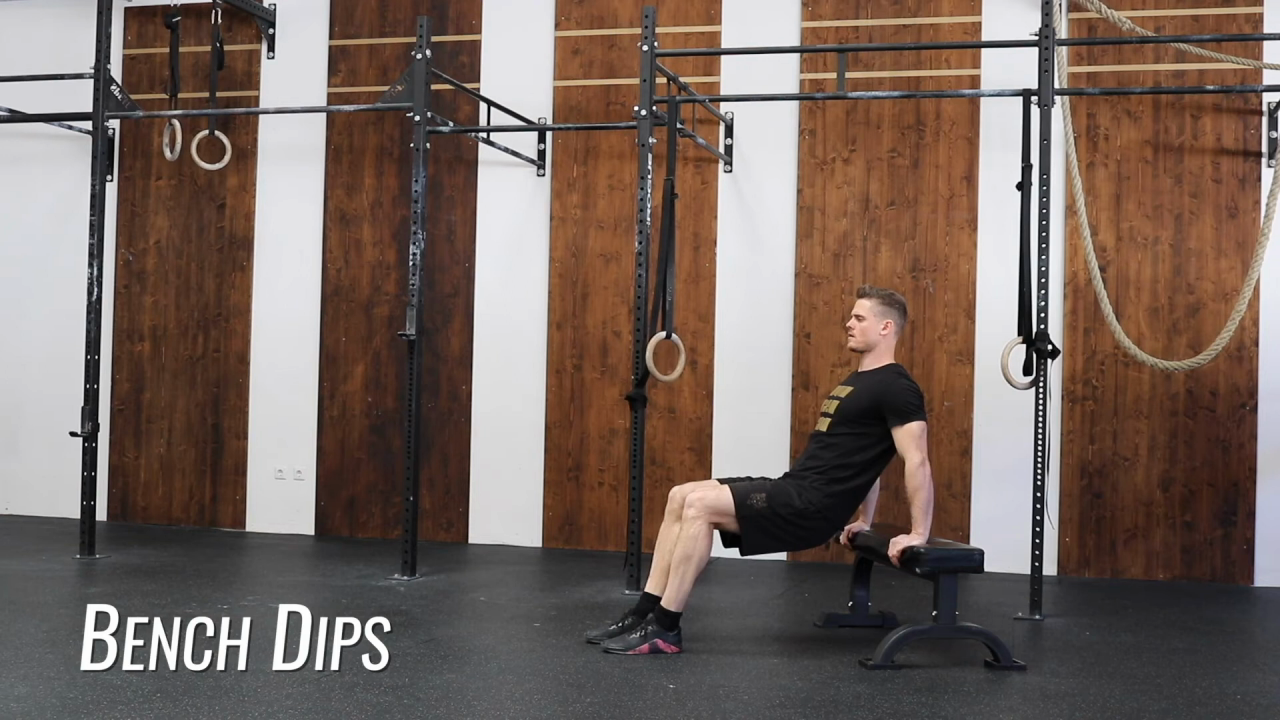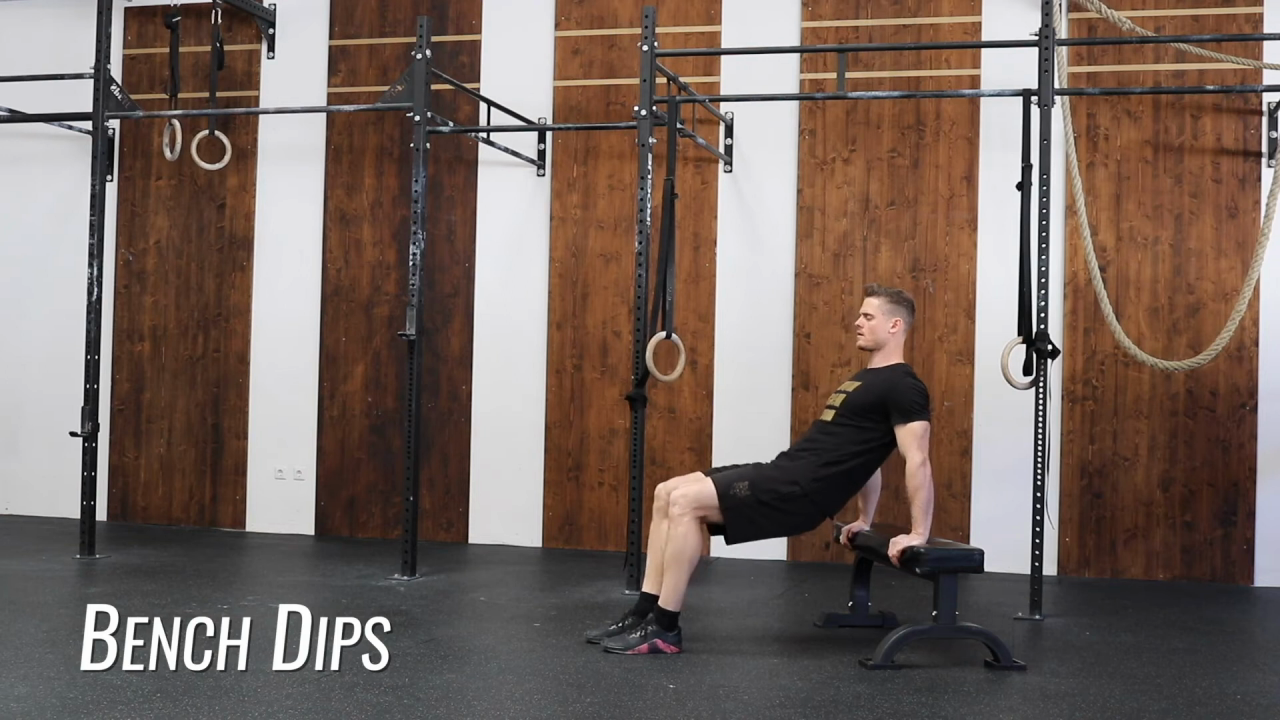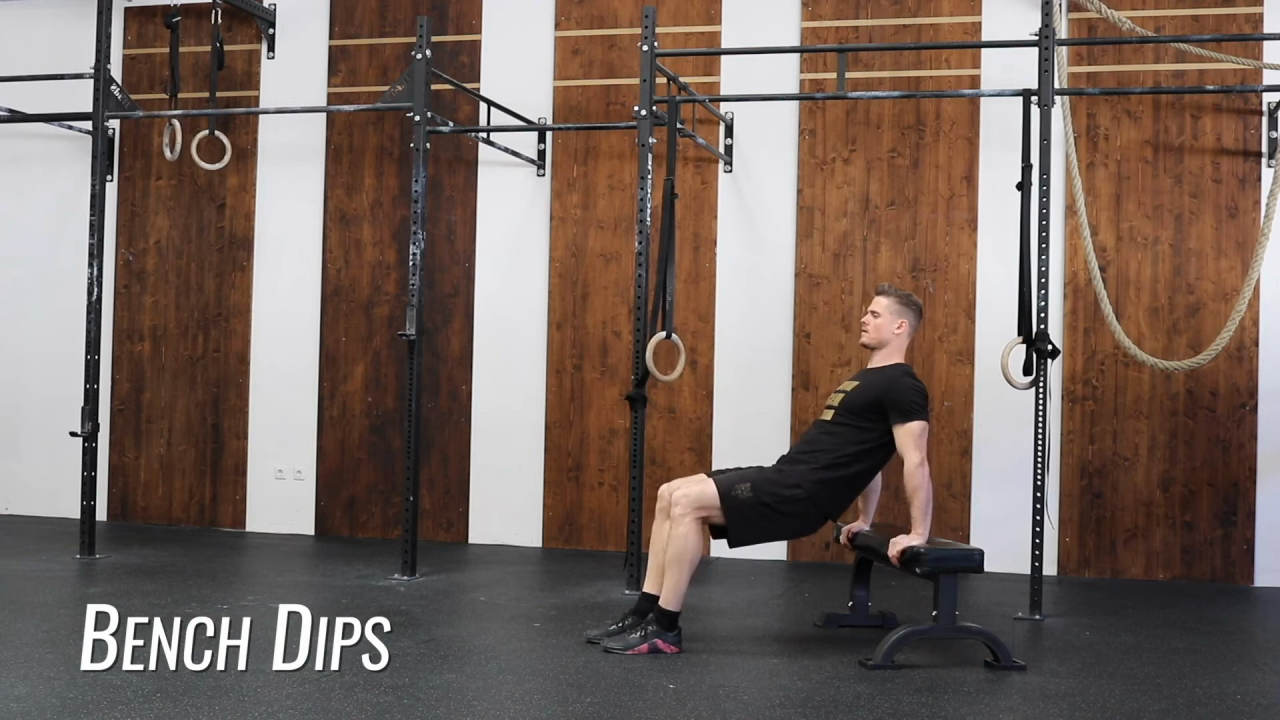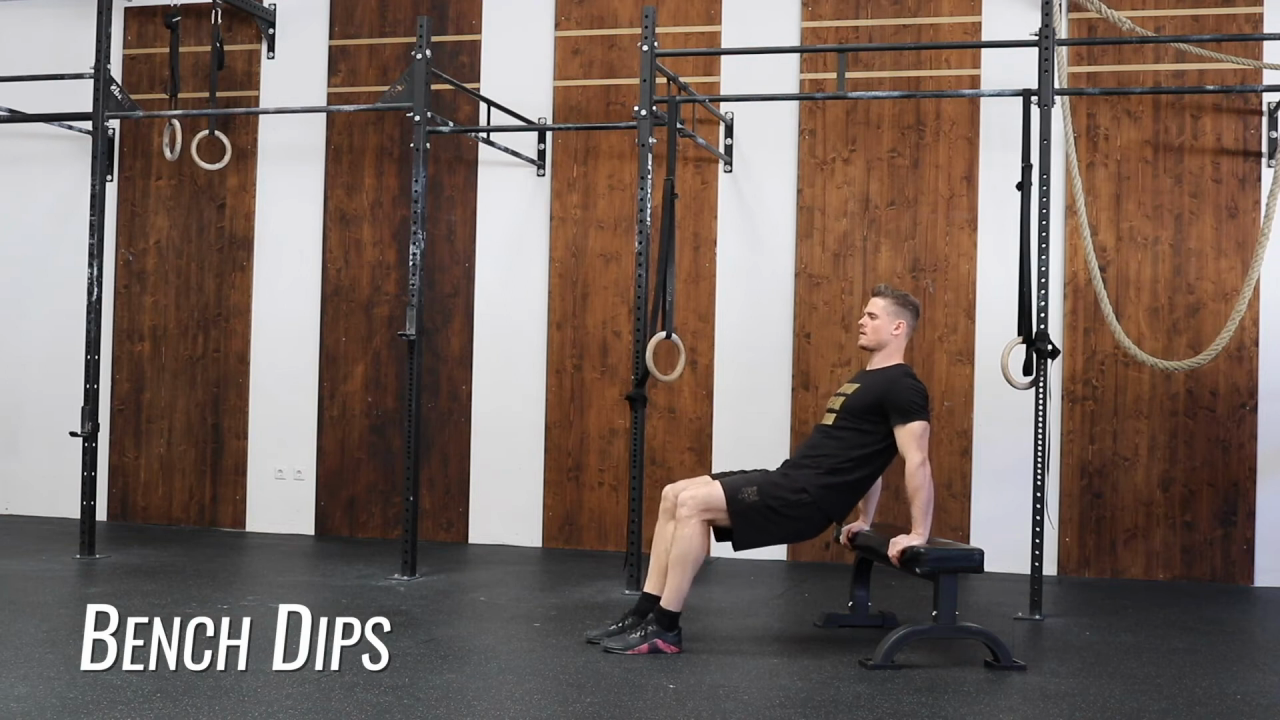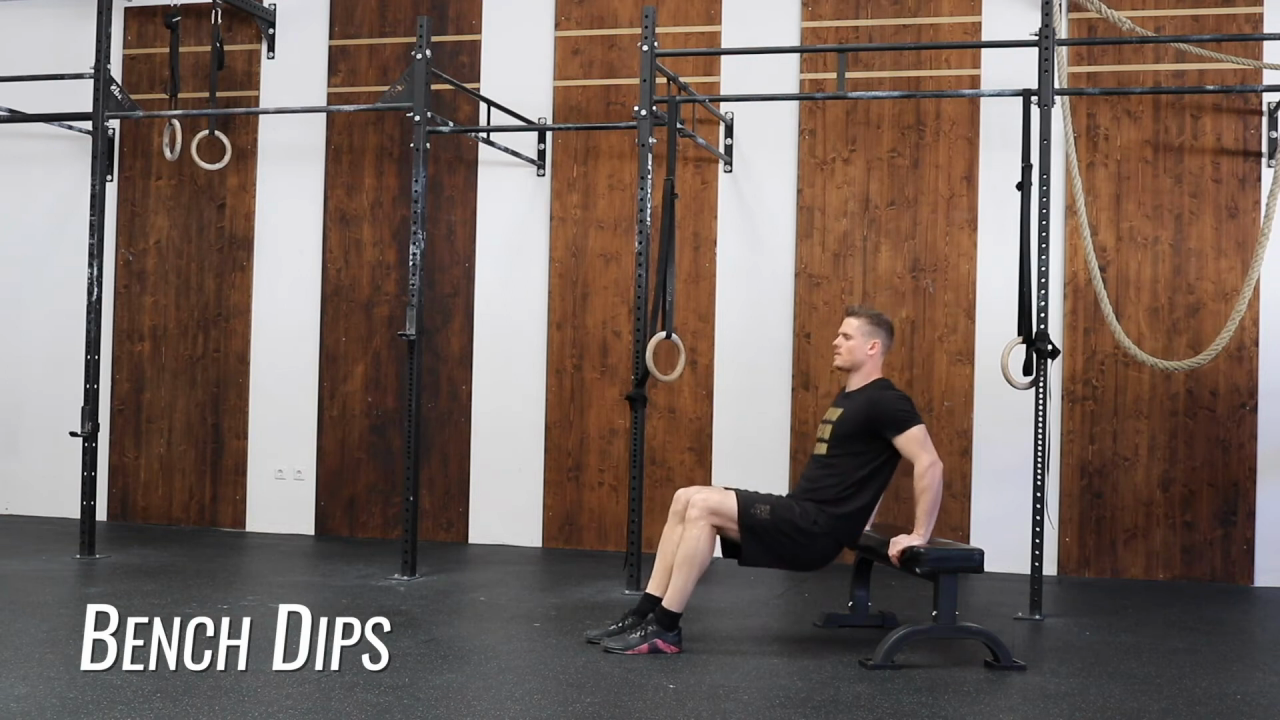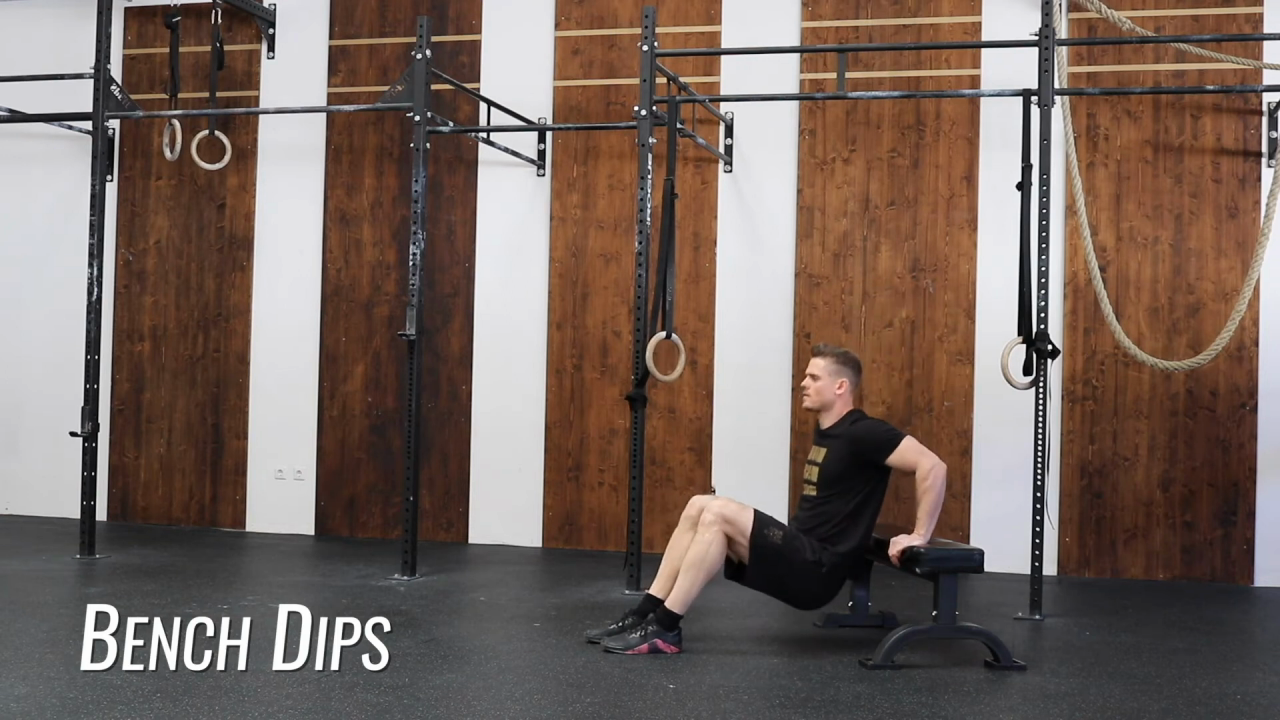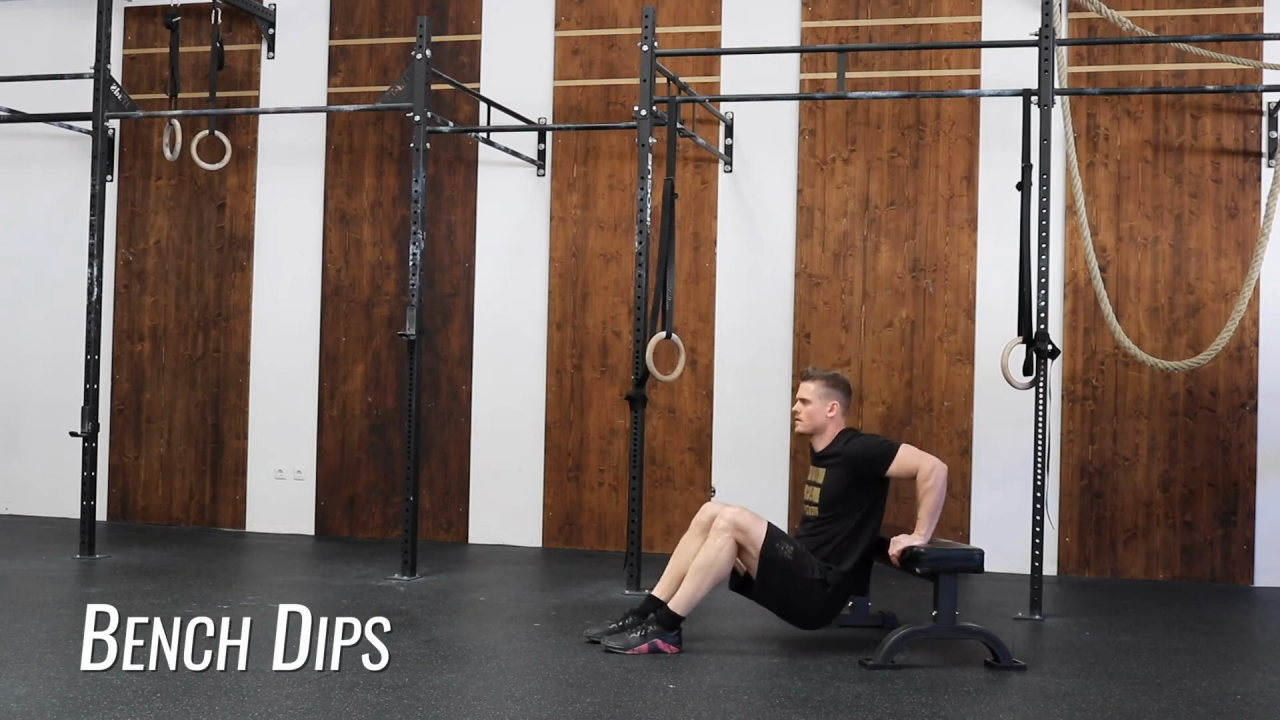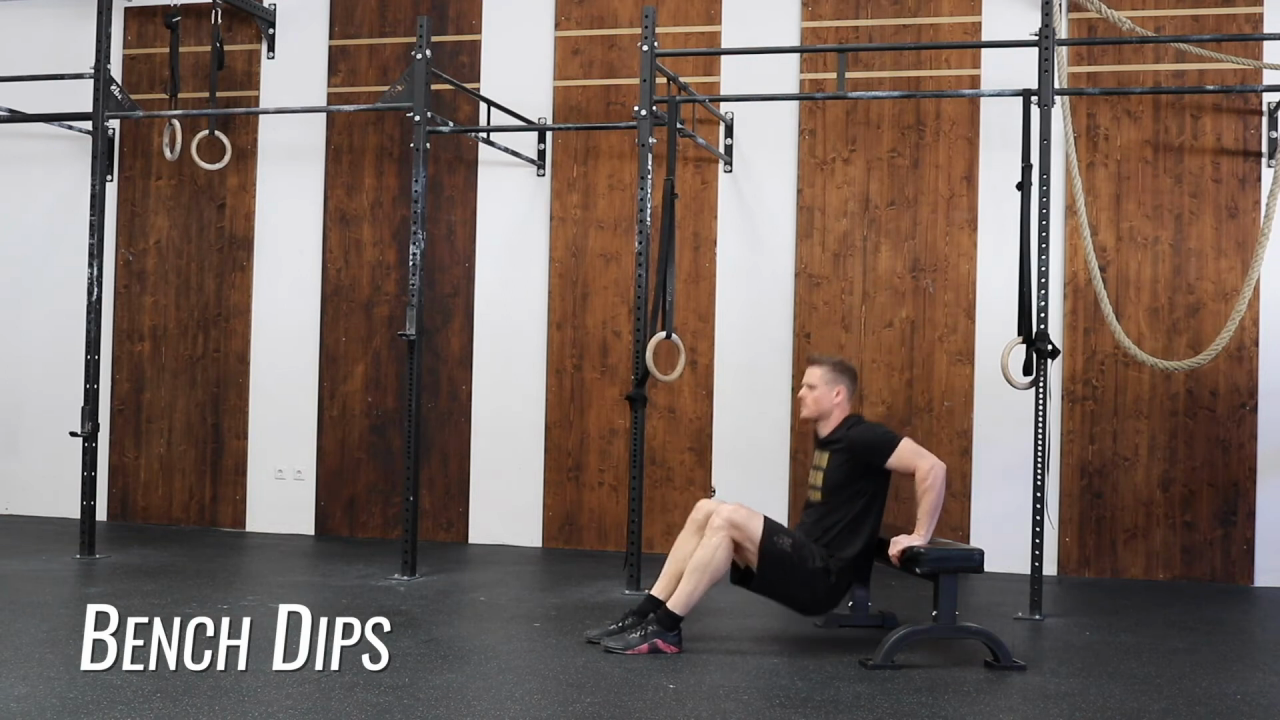
dt=0.5s
person 1, frame 1
left shoulder: (894, 386)
right shoulder: (859, 380)
left elbow: (917, 460)
left wrist: (918, 534)
right wrist: (864, 520)
left hip: (813, 506)
right hip: (795, 491)
left knee: (700, 505)
right knee: (681, 497)
left ankle: (664, 628)
right ankle: (646, 613)
person 1, frame 2
left shoulder: (901, 386)
right shoulder: (868, 378)
left elbow: (918, 460)
right elbow: (861, 452)
left wrist: (917, 534)
right wrist: (865, 520)
left hip: (803, 490)
right hip: (784, 475)
left knee: (685, 501)
right knee: (667, 494)
left ankle: (664, 627)
right ankle: (645, 613)
person 1, frame 3
left shoulder: (901, 385)
right shoulder: (867, 378)
left elbow: (915, 460)
right elbow: (862, 454)
left wrist: (918, 534)
right wrist: (865, 521)
left hip: (805, 493)
right hip: (787, 479)
left knee: (687, 502)
right knee: (670, 494)
left ankle: (664, 628)
right ankle: (645, 613)
person 1, frame 4
left shoulder: (900, 386)
right shoulder: (867, 379)
left elbow: (917, 461)
right elbow: (862, 453)
left wrist: (918, 534)
right wrist: (865, 520)
left hip: (809, 497)
right hip: (790, 482)
left knee: (693, 503)
right knee: (674, 496)
left ankle: (664, 628)
right ankle: (645, 613)
person 1, frame 5
left shoulder: (882, 401)
right shoulder: (850, 397)
left elbow: (929, 463)
left wrist: (918, 535)
right wrist: (857, 520)
left hip: (816, 530)
right hip: (800, 518)
left knee: (703, 507)
right knee: (686, 500)
left ankle: (663, 629)
right ankle: (644, 613)
person 1, frame 6
left shoulder: (861, 432)
right shoulder: (828, 429)
left elbow: (932, 466)
left wrist: (918, 536)
right wrist: (853, 532)
left hip: (816, 568)
right hip: (799, 551)
left knee: (718, 513)
right knee: (699, 508)
left ankle: (664, 628)
right ankle: (644, 614)
person 1, frame 7
left shoulder: (856, 451)
right shoulder: (824, 450)
left elbow: (934, 468)
left wrist: (919, 537)
left hip: (819, 588)
right hip: (802, 572)
left knee: (731, 520)
right knee: (711, 514)
left ankle: (664, 629)
right ankle: (644, 614)
person 1, frame 8
left shoulder: (859, 438)
right shoulder: (828, 436)
left elbow: (932, 467)
left wrist: (919, 537)
right wrist: (855, 531)
left hip: (822, 575)
right hip: (805, 559)
left knee: (727, 518)
right knee: (706, 511)
left ankle: (664, 628)
right ankle: (645, 614)
